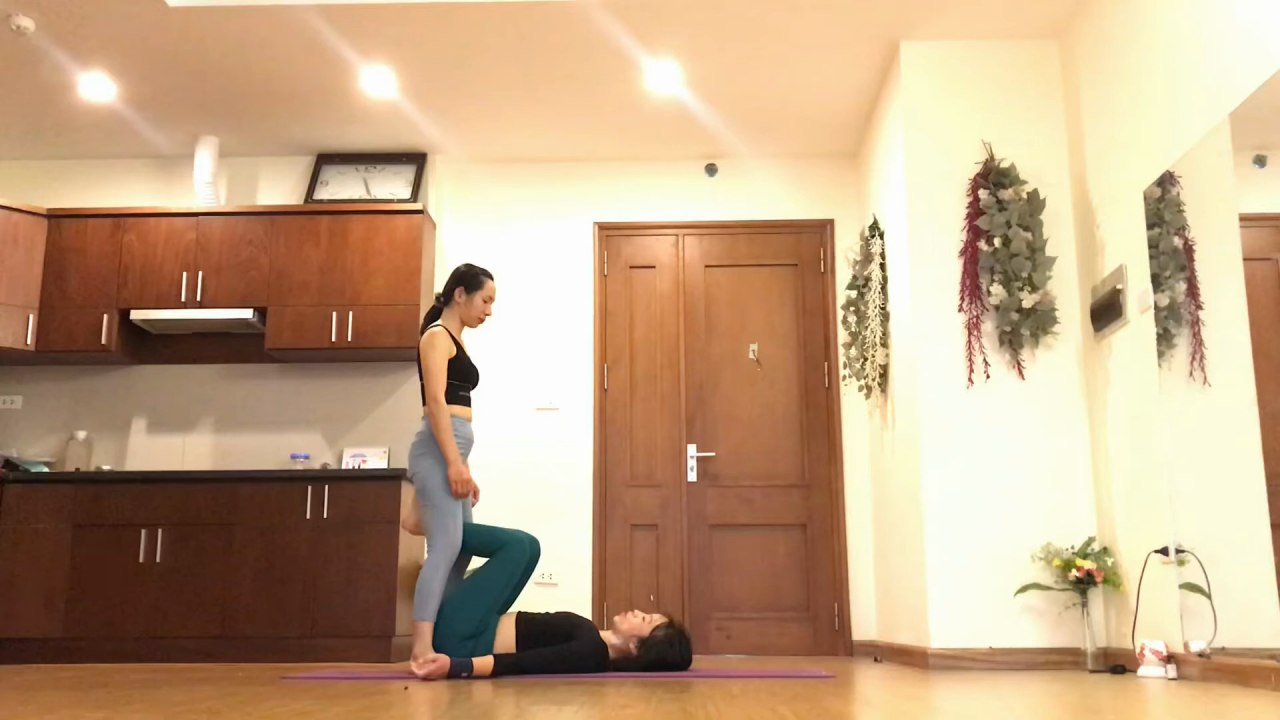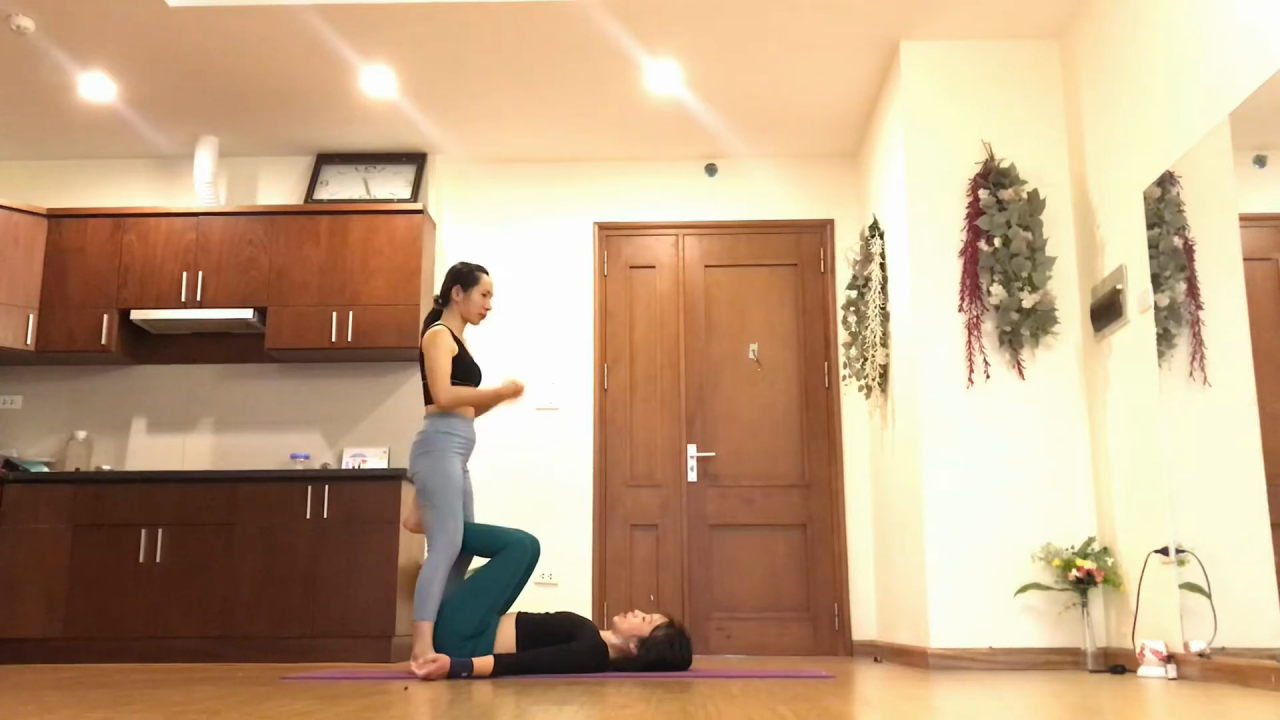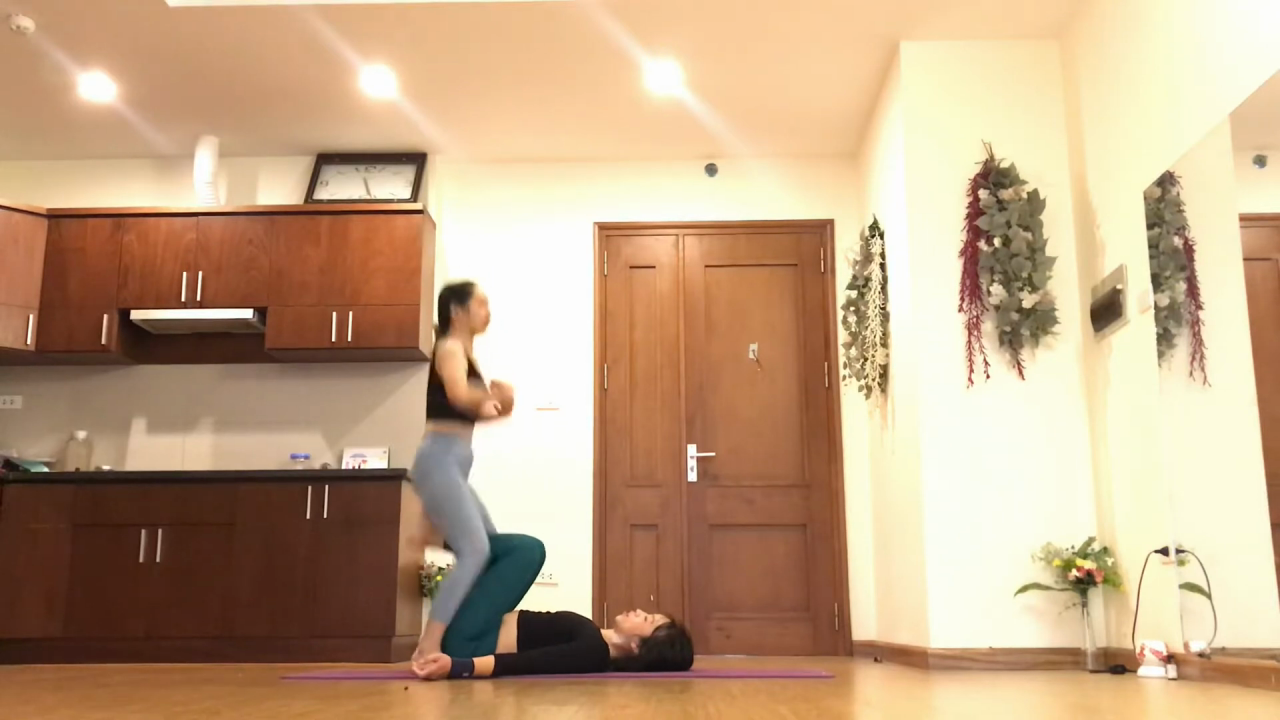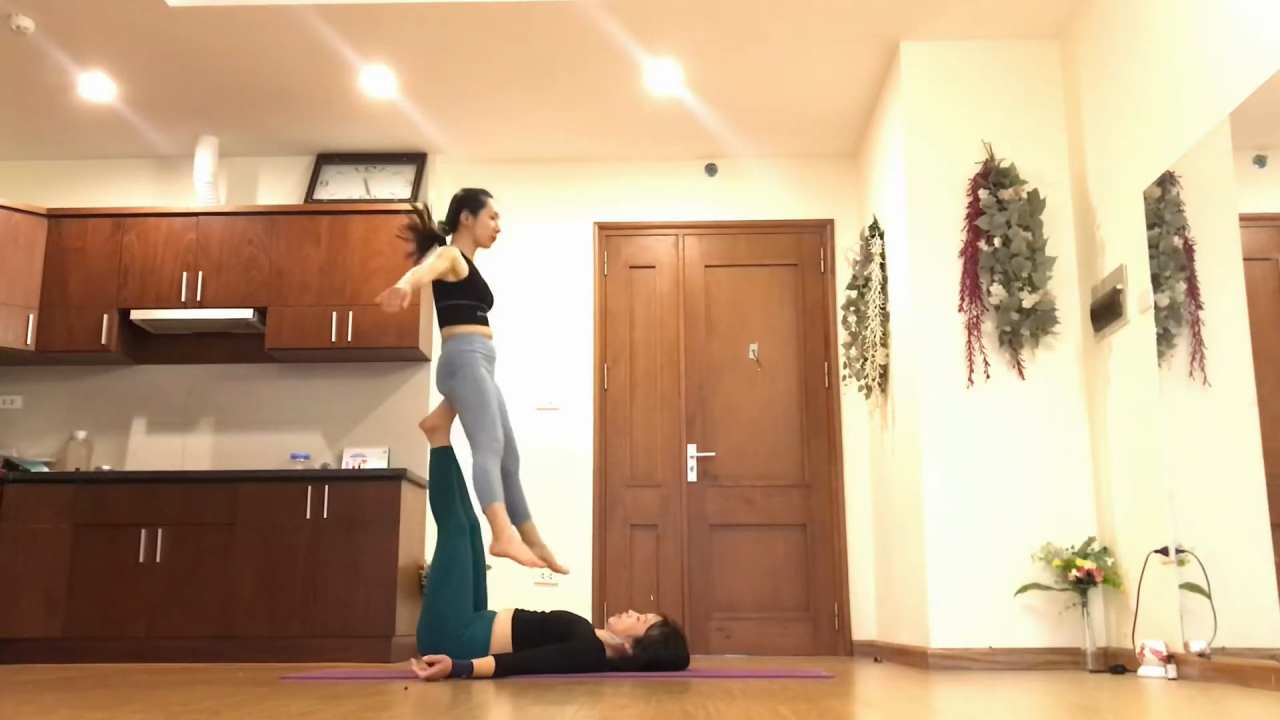
dt=0.7s
person 1, frame 1
left shoulder: (454, 340)
right shoulder: (437, 335)
right elbow: (436, 401)
left wrist: (462, 465)
right wrist: (454, 462)
left hip: (451, 451)
right hip: (438, 450)
left knee: (461, 550)
right knee: (445, 547)
right ankle: (422, 648)
person 1, frame 2
left shoulder: (457, 341)
right shoulder: (438, 335)
right elbow: (442, 396)
left wrist: (497, 396)
right wrist: (499, 392)
left hip: (454, 451)
right hip: (439, 447)
left knee: (461, 550)
right knee: (445, 547)
right ankle: (422, 649)
person 1, frame 3
left shoulder: (466, 358)
right shoulder: (450, 350)
left elbow: (473, 412)
right elbow: (458, 392)
left wrist: (496, 405)
right wrist: (497, 395)
left hip: (452, 469)
right hip: (438, 465)
left knee: (492, 548)
right knee: (474, 550)
right ankle: (428, 647)
person 1, frame 4
left shoulder: (467, 265)
right shoulder: (448, 256)
right elbow: (422, 271)
right wrist: (405, 286)
left hip: (480, 364)
right hip: (465, 360)
left knee: (508, 458)
right knee: (490, 446)
left ankle: (531, 540)
right ankle: (505, 535)
person 2, frame 1
left shoulder: (591, 653)
right shoulder: (594, 642)
left elbow: (520, 664)
left wrist: (455, 666)
left hip: (463, 639)
right hip: (475, 636)
left knee: (520, 546)
right knee: (524, 547)
person 2, frame 2
left shoulder: (592, 653)
right shoulder: (594, 643)
left elbow: (520, 664)
left wrist: (455, 666)
left hip: (463, 641)
right hip: (473, 638)
left knee: (521, 546)
right knee: (522, 547)
person 2, frame 3
left shoulder: (594, 653)
right shoulder: (595, 642)
left elbow: (520, 664)
left wrist: (457, 666)
left hip: (466, 642)
right hip: (475, 640)
left knee: (528, 550)
right knee: (527, 551)
person 2, frame 4
left shoulder: (590, 652)
right shoulder: (591, 642)
left elbow: (518, 665)
left wrist: (458, 667)
left hip: (454, 643)
right hip: (466, 636)
left knee: (455, 528)
left ankle: (440, 434)
right ankle: (440, 434)
